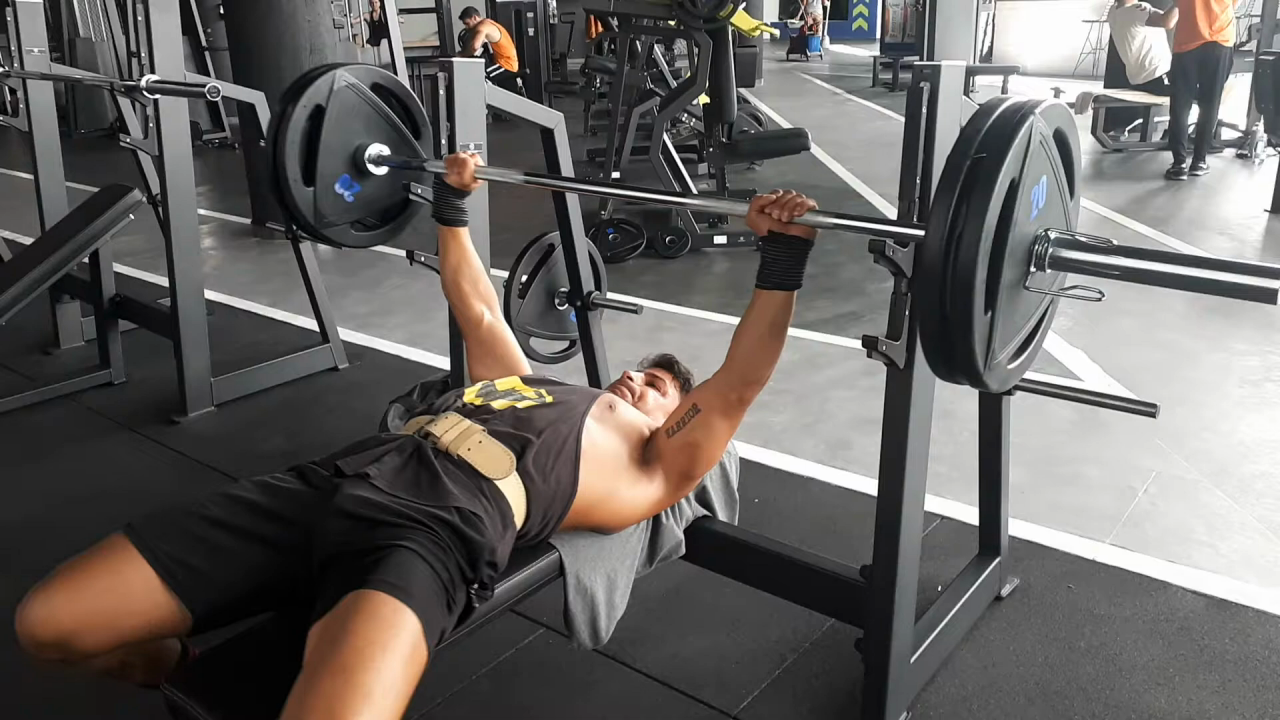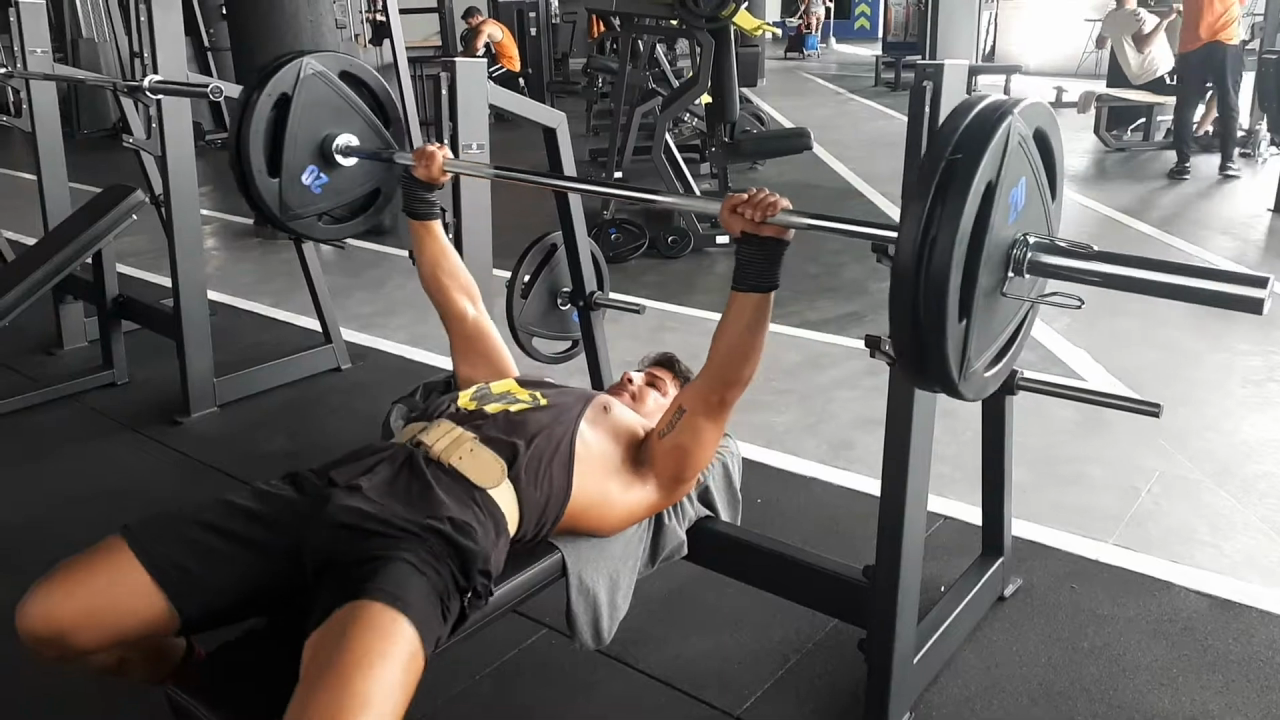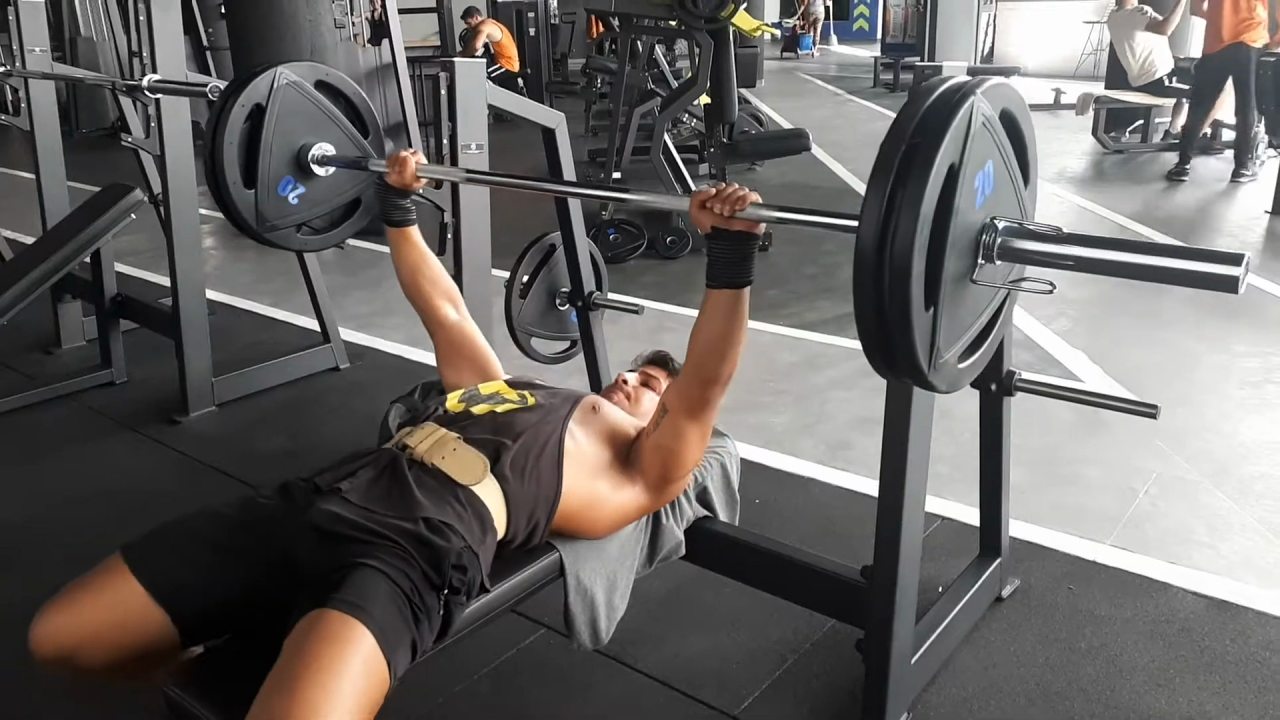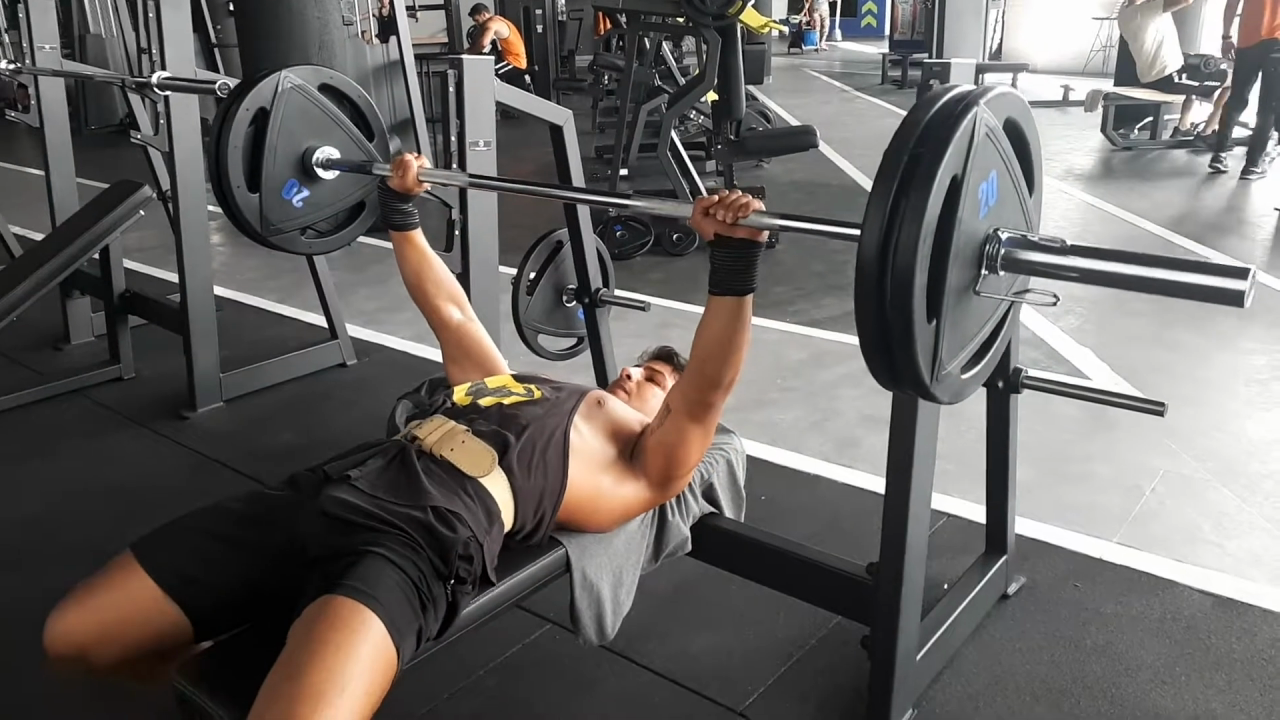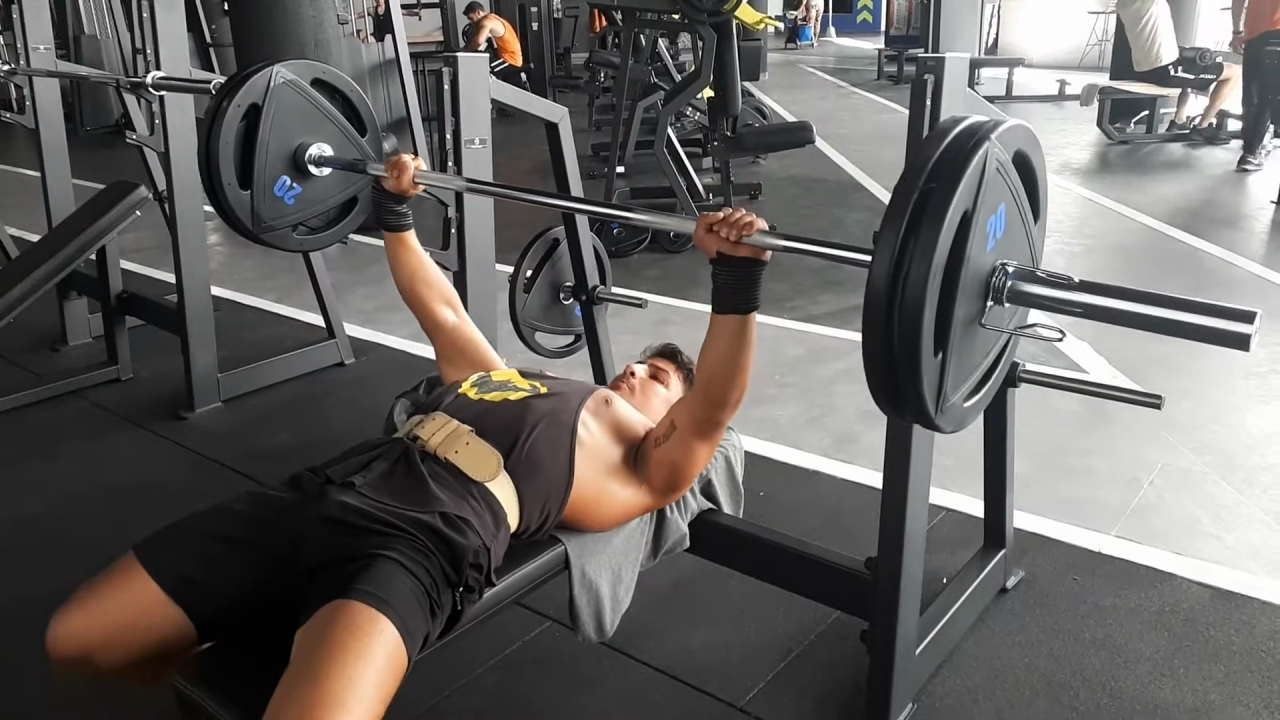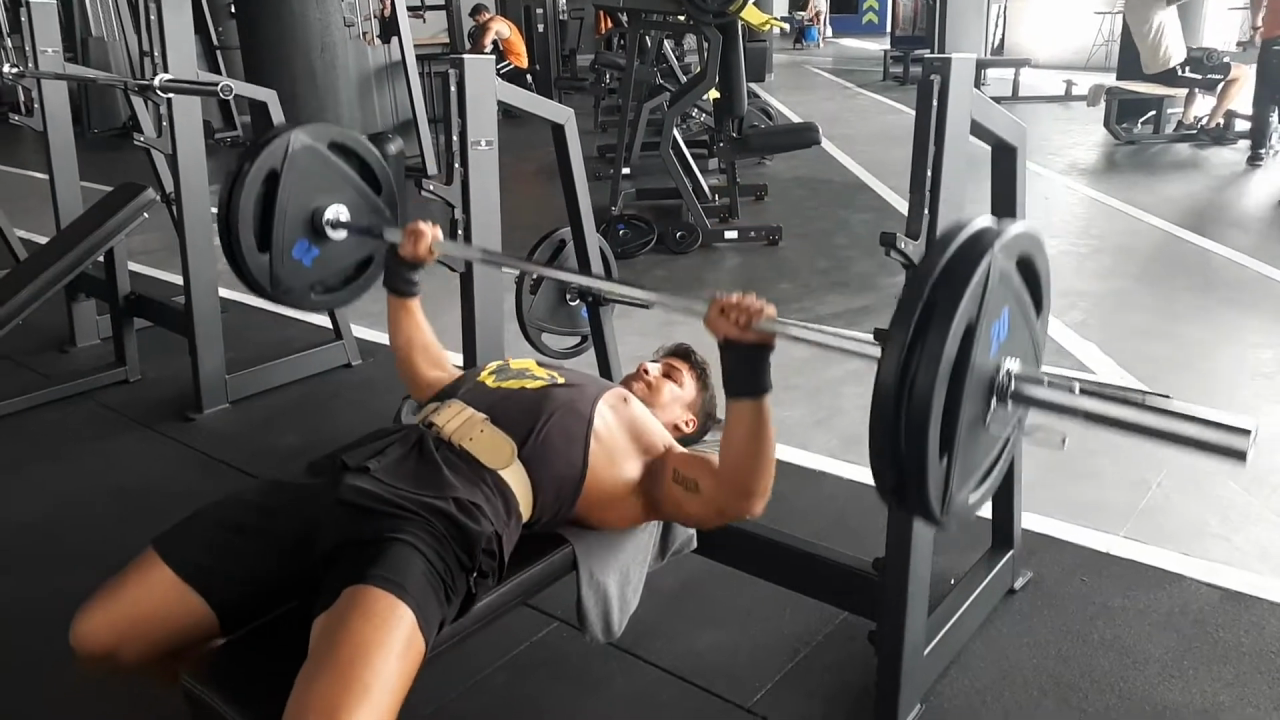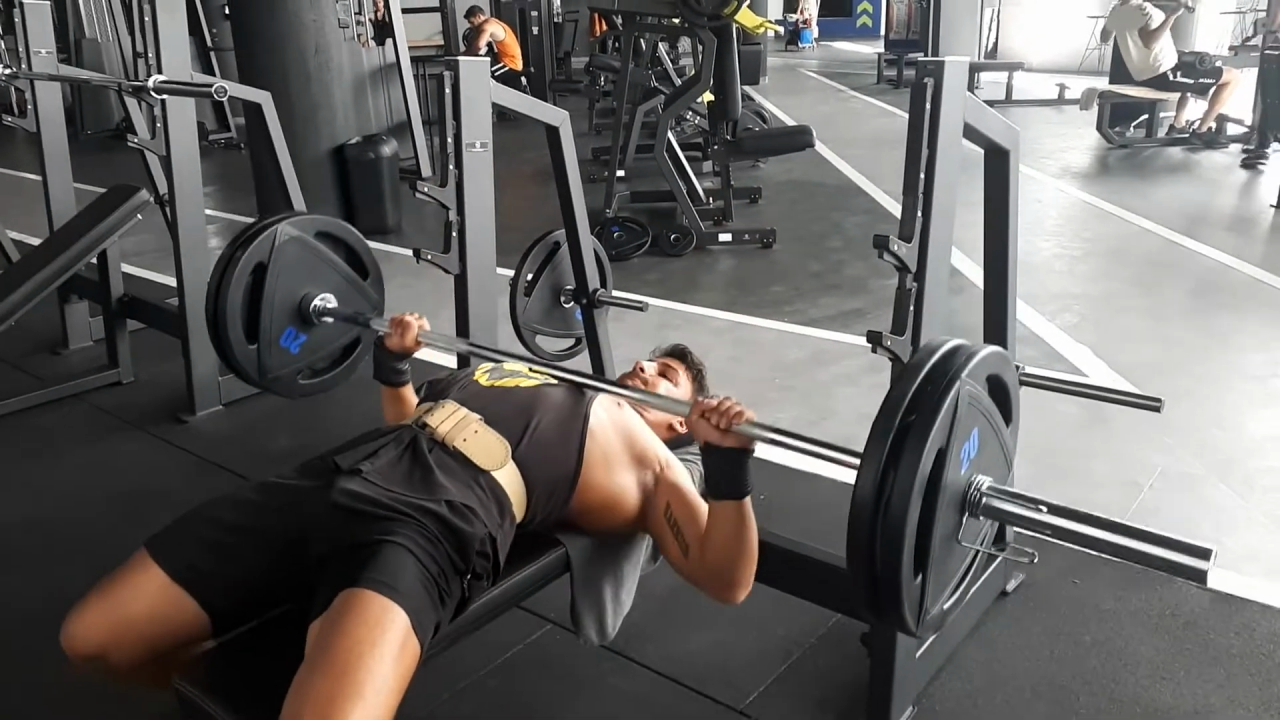
dt=0.5s
person 1, frame 1
left shoulder: (649, 468)
right shoulder: (522, 385)
left elbow: (735, 389)
right elbow: (478, 314)
left wrist: (783, 257)
right wrist: (450, 202)
left hip: (436, 526)
right hip: (333, 482)
right knee: (47, 623)
person 1, frame 2
left shoulder: (646, 470)
right shoulder: (521, 389)
left elbow: (722, 389)
right elbow: (464, 310)
left wrist: (758, 259)
right wrist: (421, 199)
left hip: (428, 533)
right hip: (330, 488)
right knee: (47, 620)
person 1, frame 3
left shoulder: (637, 471)
right shoulder: (511, 391)
left elbow: (704, 389)
right elbow: (444, 311)
left wrist: (730, 255)
right wrist: (397, 205)
left hip: (416, 544)
right hip: (323, 499)
right knee: (59, 637)
person 1, frame 4
left shoulder: (644, 465)
right shoulder: (514, 386)
left elbow: (708, 391)
right elbow: (449, 311)
left wrist: (734, 262)
right wrist: (399, 207)
left hip: (425, 534)
right hip: (333, 488)
right knee: (73, 635)
person 1, frame 5
left shoulder: (645, 464)
right shoulder: (509, 381)
left elbow: (713, 410)
right elbow: (439, 308)
left wrist: (736, 280)
right wrist: (394, 209)
left hip: (425, 537)
right hip: (330, 490)
right knee: (76, 640)
person 1, frame 6
left shoulder: (654, 457)
right shoulder: (533, 381)
left elbow: (742, 497)
right elbow: (423, 368)
left wrist: (747, 369)
right wrist: (403, 272)
left hip: (440, 523)
right hip: (351, 476)
right knee: (100, 637)
person 1, frame 7
left shoulder: (649, 463)
right shoulder: (542, 385)
left elbow: (725, 580)
left wrist: (729, 466)
right wrist: (392, 361)
left hip: (435, 523)
right hip: (335, 478)
right knee: (92, 638)
